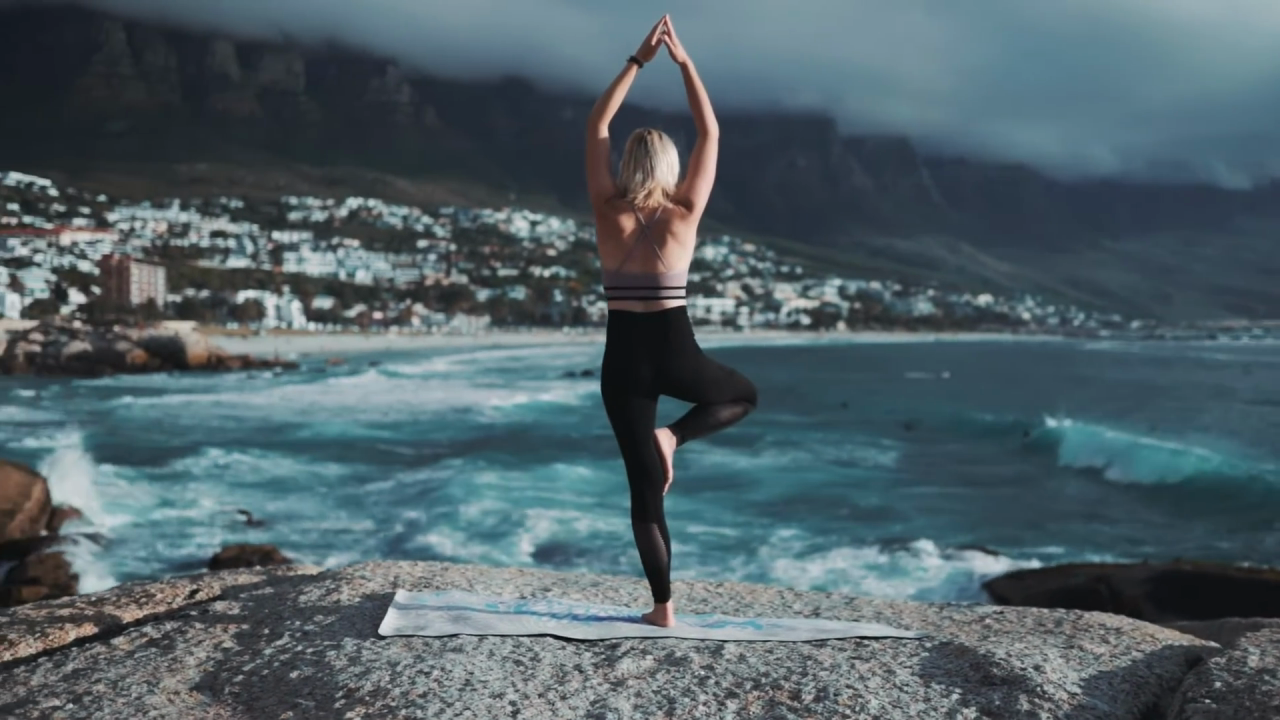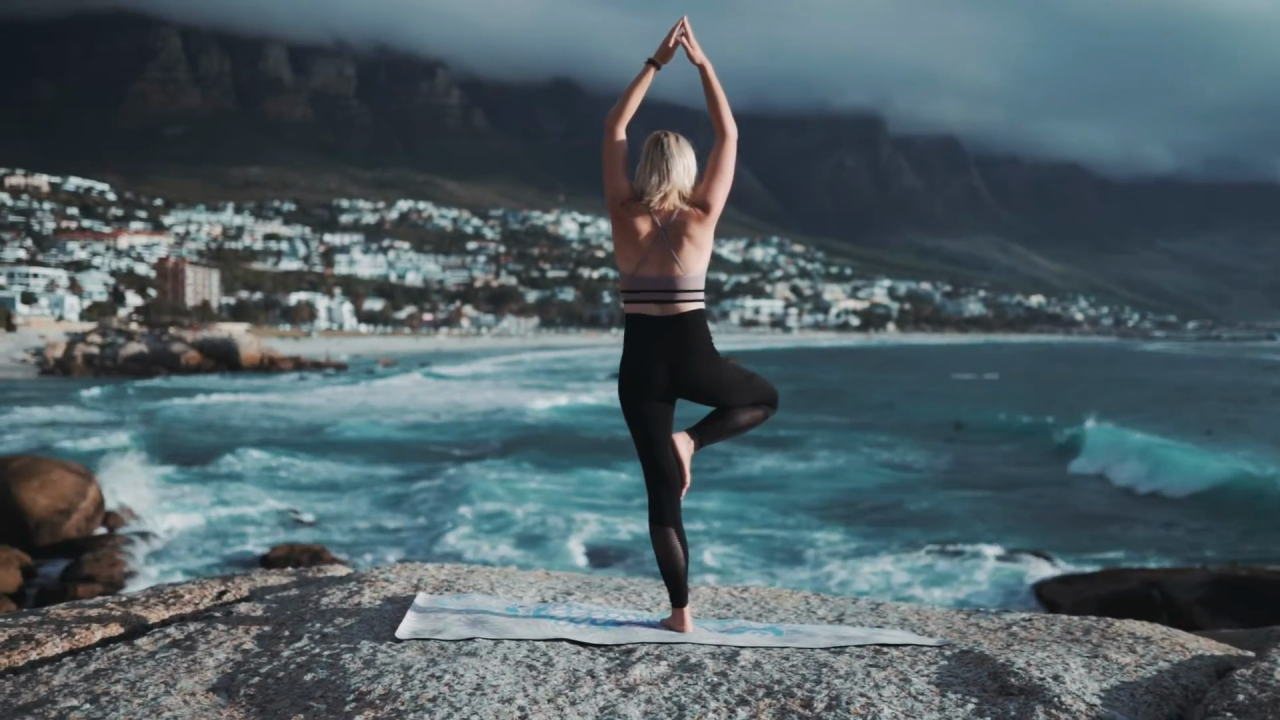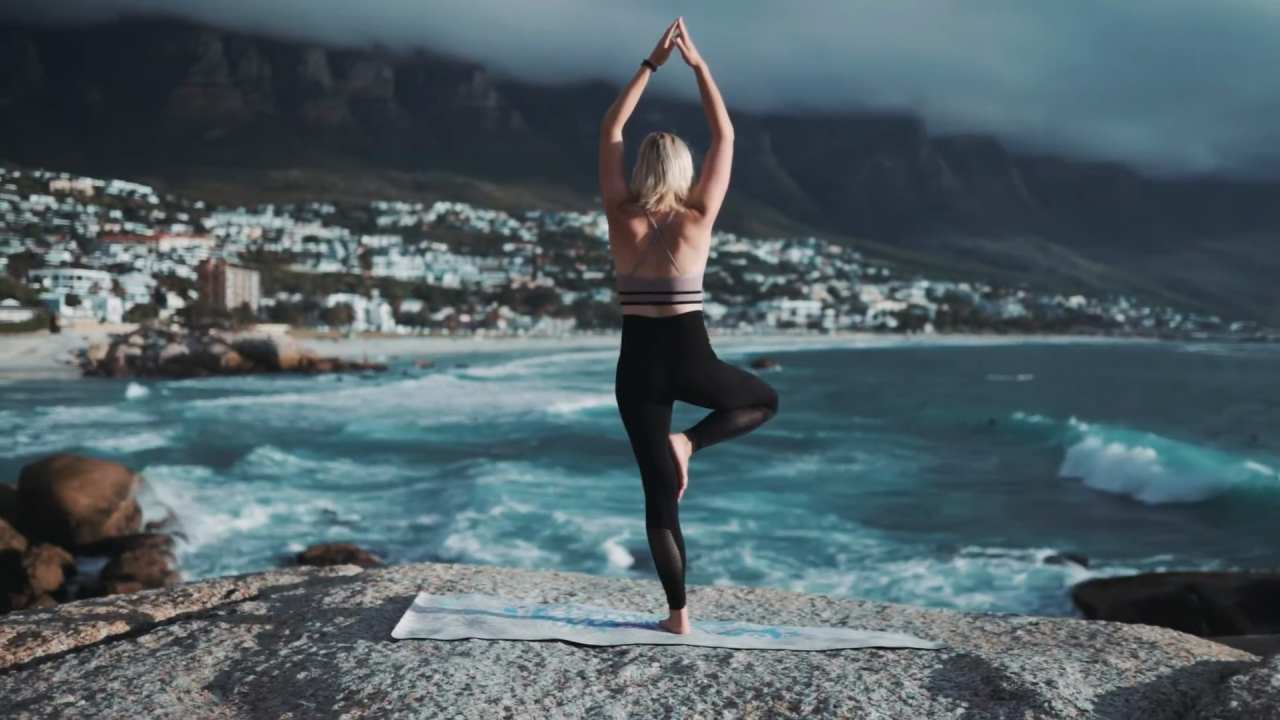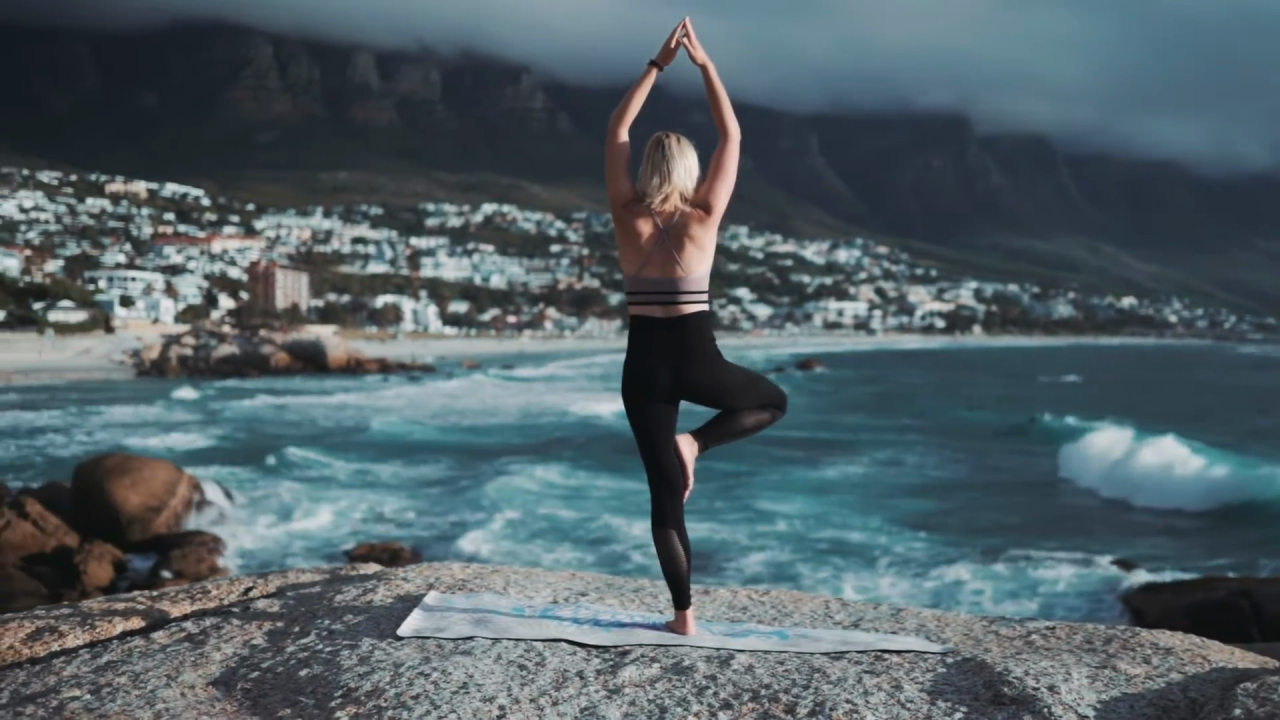
dt=0.7s
person 1, frame 1
left shoulder: (607, 213)
right shoulder: (684, 215)
left elbow: (596, 127)
right elbow: (710, 132)
left wrist: (638, 61)
right wrist: (683, 61)
left hip: (623, 360)
right hip: (675, 354)
left knee: (645, 490)
right knee: (744, 395)
left ankle: (663, 608)
right ankle: (674, 436)
person 1, frame 2
left shoulder: (624, 216)
right shoulder: (701, 218)
left elbow: (613, 130)
right elbow: (728, 135)
left wrist: (655, 62)
right wrist: (701, 62)
left hip: (641, 363)
right hip: (692, 357)
left knee: (662, 493)
right knee: (764, 398)
left ankle: (680, 613)
right ankle: (692, 440)
person 1, frame 3
left shoulder: (621, 219)
right shoulder: (697, 220)
left elbow: (609, 132)
right elbow: (724, 135)
left wrist: (650, 64)
right wrist: (696, 64)
left hip: (638, 365)
right hip: (690, 360)
left knee: (659, 495)
right knee: (764, 400)
left ankle: (678, 615)
right ankle: (690, 442)
person 1, frame 4
left shoulder: (627, 217)
right shoulder: (704, 218)
left elbow: (616, 132)
right elbow: (731, 135)
left wrist: (657, 64)
right wrist: (703, 62)
left hip: (644, 365)
right hip: (696, 360)
left knee: (665, 495)
right knee: (772, 401)
left ankle: (683, 617)
right ankle: (695, 443)
